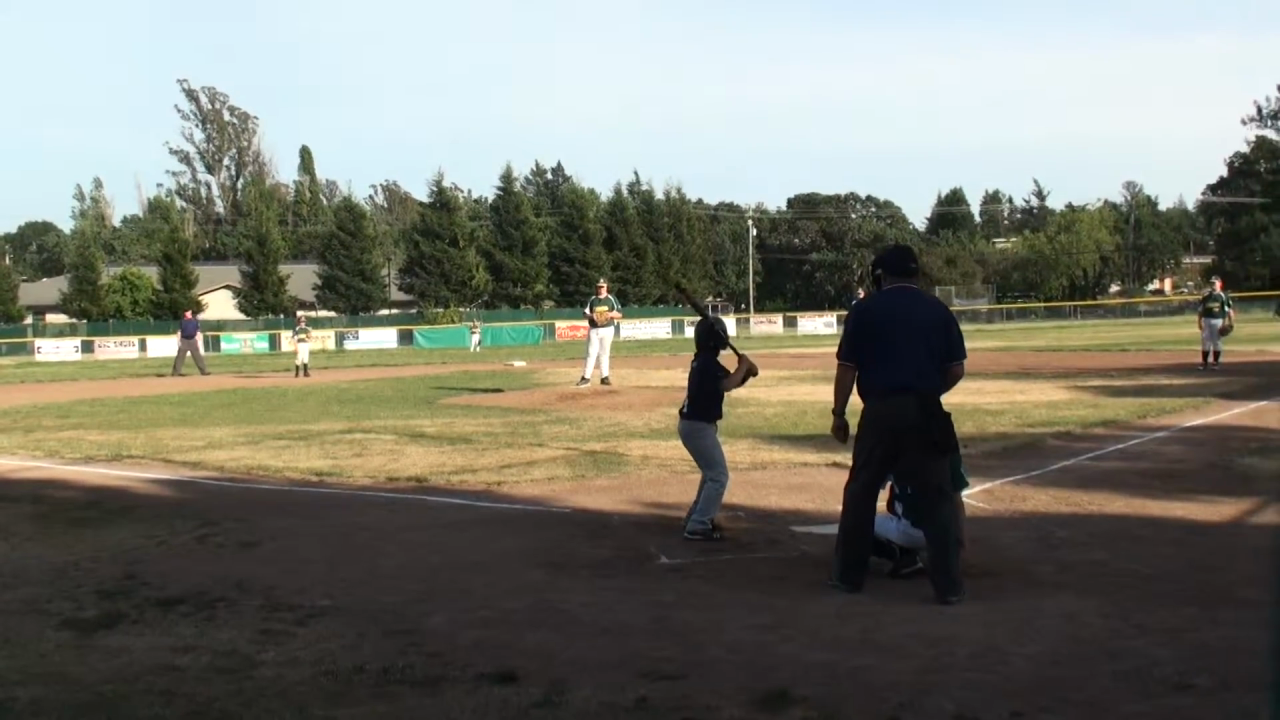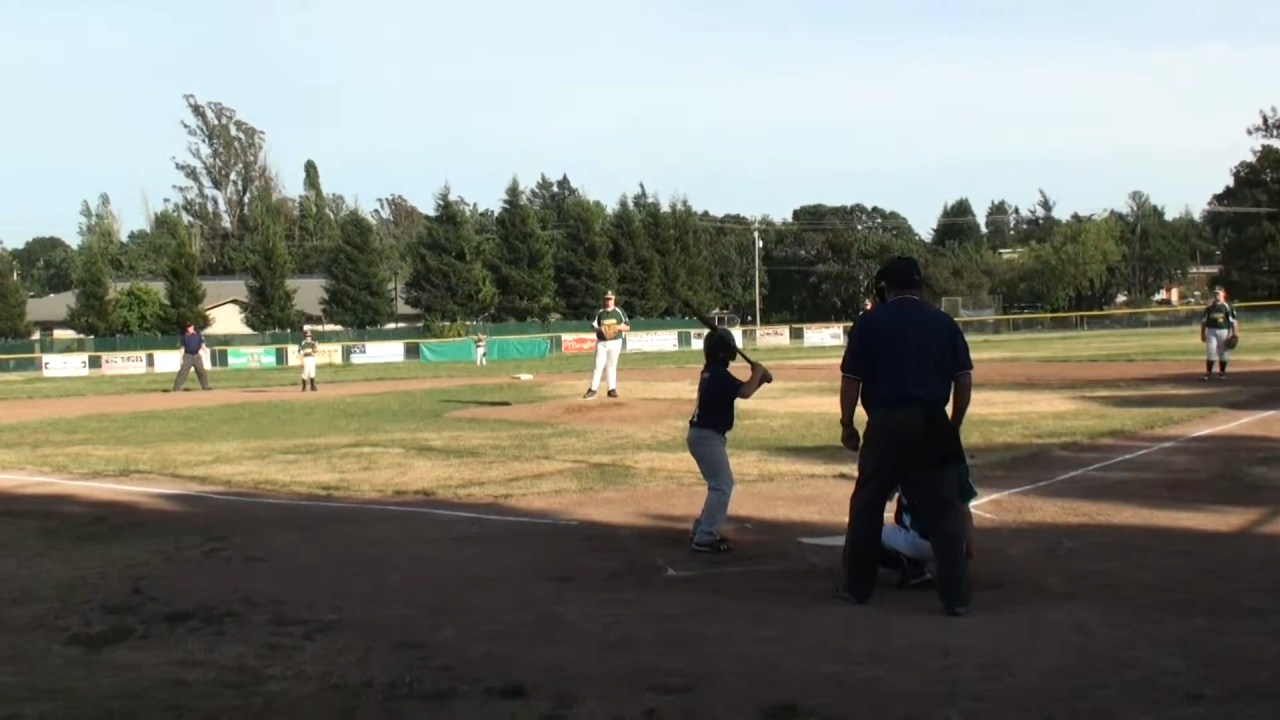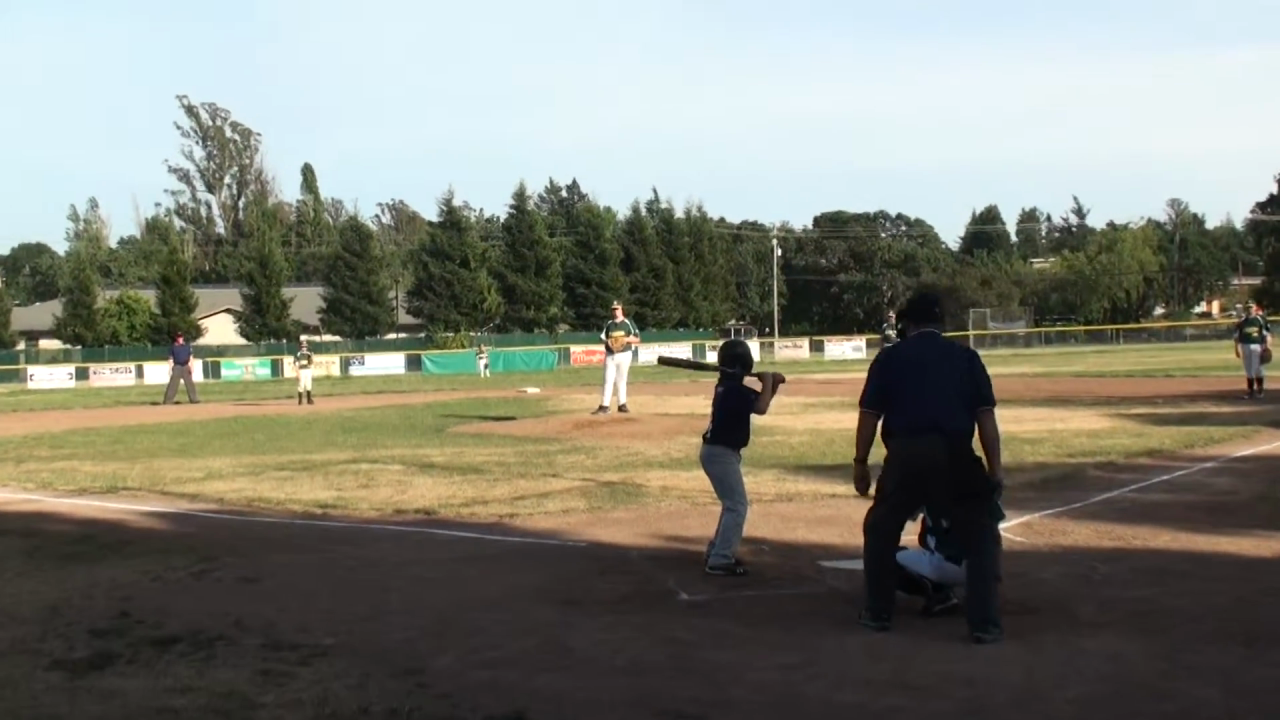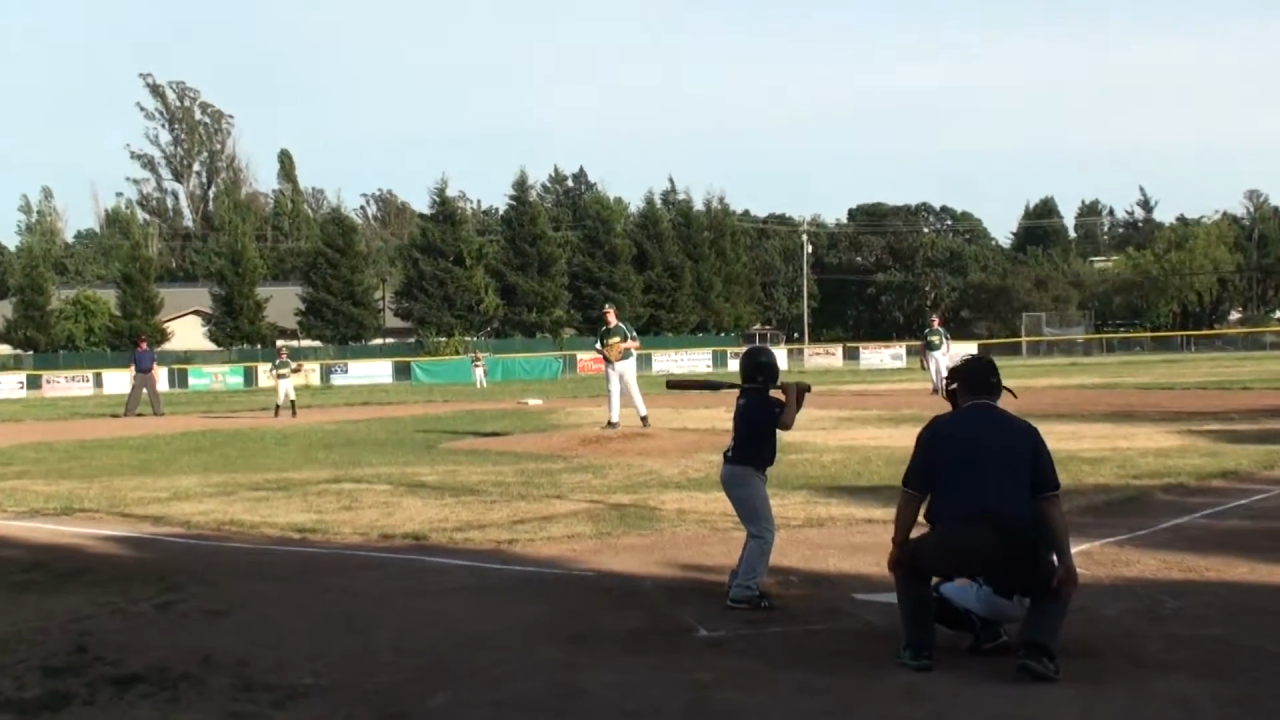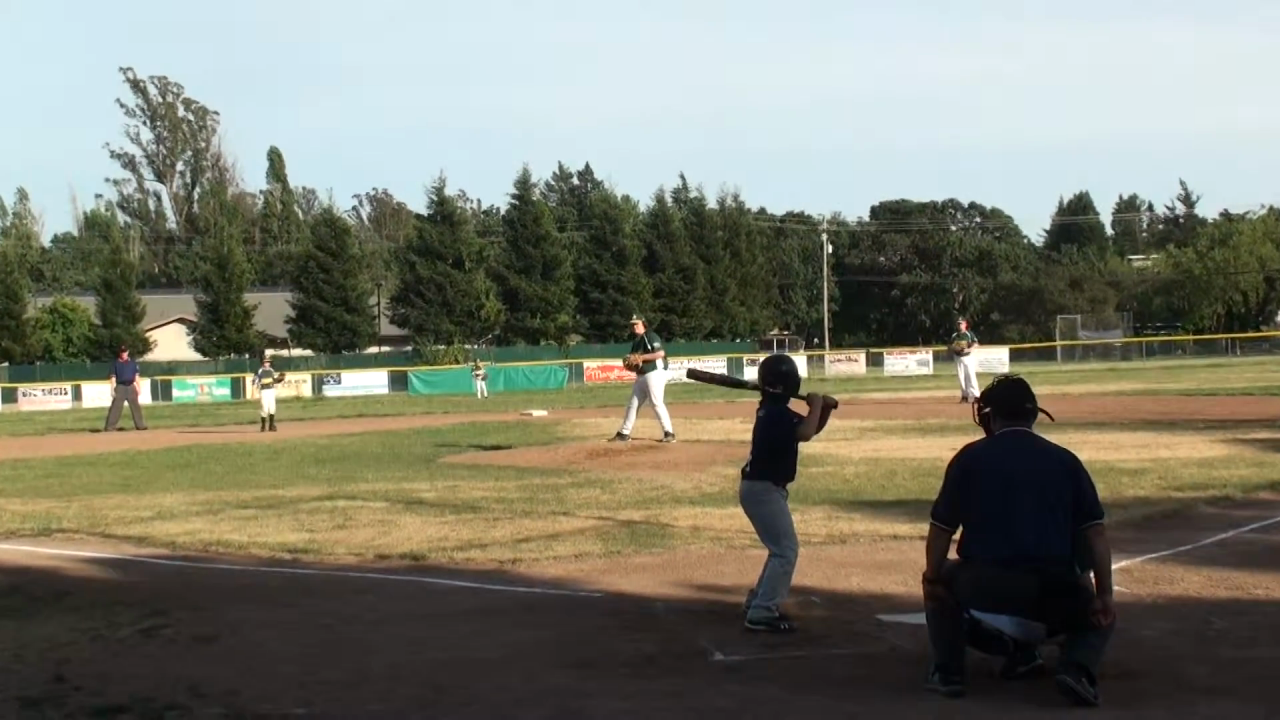
dt=0.7s
person 1, frame 1
left shoulder: (865, 309)
right shoulder: (938, 311)
left elbow: (847, 367)
right elbow: (955, 370)
left wrist: (839, 414)
left hip: (879, 412)
right hip: (924, 413)
left knee: (860, 493)
right knee: (936, 498)
left ankle: (848, 575)
right ankle: (948, 585)
person 1, frame 2
left shoulder: (869, 323)
right shoulder: (943, 322)
left elbow: (851, 380)
right elbow: (963, 381)
left wrist: (847, 424)
right wrist: (954, 423)
left hip: (884, 424)
right hip: (930, 424)
left knee: (867, 505)
right knee: (942, 509)
left ankle: (856, 586)
right ankle: (956, 596)
person 1, frame 3
left shoulder: (889, 357)
right shoulder: (966, 356)
left elbow: (869, 415)
right elbow: (986, 416)
left wrist: (861, 463)
right wrist: (995, 469)
left hip: (905, 455)
right hip: (954, 456)
left knee: (880, 529)
right knee: (979, 536)
left ankle: (877, 612)
right ankle: (984, 623)
person 1, frame 4
left shoulder: (938, 429)
right shoulder: (1024, 431)
left elbow: (911, 495)
right elbow: (1050, 501)
left wrist: (899, 546)
right wrist: (1065, 561)
left hip: (950, 543)
right hip: (1010, 545)
left knee: (909, 563)
right knee: (1055, 586)
left ankle: (918, 648)
right ankle: (1037, 650)
person 1, frame 5
left shoulder: (970, 457)
right shoulder: (1064, 459)
left elbow: (941, 529)
right elbow: (1094, 530)
left wrist: (932, 580)
right wrist: (1104, 593)
left hip: (984, 584)
right hip: (1051, 587)
left knee: (942, 581)
right knee: (1098, 615)
left ankle: (947, 671)
right ankle: (1077, 669)
person 2, frame 1
left shoulder: (703, 361)
right shoulder: (708, 364)
left elbow: (732, 382)
right elbow: (728, 385)
left wrist: (746, 371)
right wrist: (743, 366)
left hip: (693, 424)
right hip: (698, 426)
left knee: (711, 473)
right knee: (718, 476)
left ankle: (695, 518)
right ankle: (698, 526)
person 2, frame 2
left shoulder: (712, 372)
right shoulder: (719, 375)
left elbow: (741, 389)
right elbow: (745, 392)
left wrist: (760, 378)
right wrist: (757, 372)
left hip: (704, 434)
right hip: (706, 436)
left knee: (719, 484)
right knee: (722, 485)
left ankle: (702, 530)
right ankle: (705, 538)
person 2, frame 3
left shoulder: (728, 386)
right shoulder: (734, 389)
left elbow: (760, 399)
right elbow: (761, 407)
left wrist: (772, 383)
right wrist: (768, 383)
left hip: (718, 450)
right hip: (721, 453)
left knee: (732, 504)
right knee: (737, 505)
left ankle: (717, 553)
right ankle: (720, 561)
person 2, frame 4
left shoulder: (751, 398)
right shoulder: (758, 401)
left elbow: (788, 411)
right elbow: (786, 422)
left wrist: (797, 393)
right wrist: (791, 393)
left hip: (741, 470)
right hip: (744, 473)
left knee: (758, 530)
right knee: (764, 532)
left ankle: (739, 583)
right ankle: (743, 592)
person 2, frame 5
left shoulder: (774, 411)
right shoulder: (776, 413)
left elbow: (811, 429)
right elbow: (805, 433)
left wrist: (824, 409)
right wrist: (815, 405)
left hip: (762, 487)
right hip: (763, 489)
left knee: (781, 548)
right knee: (786, 550)
left ankle: (758, 604)
right ankle: (762, 614)
